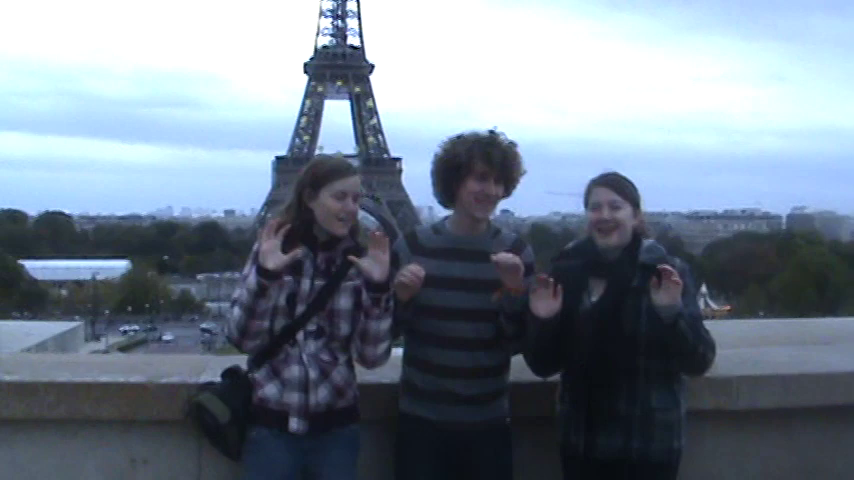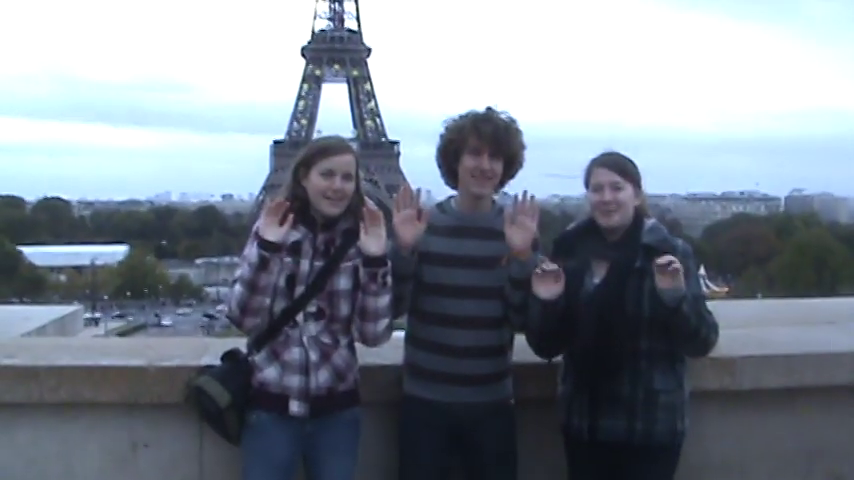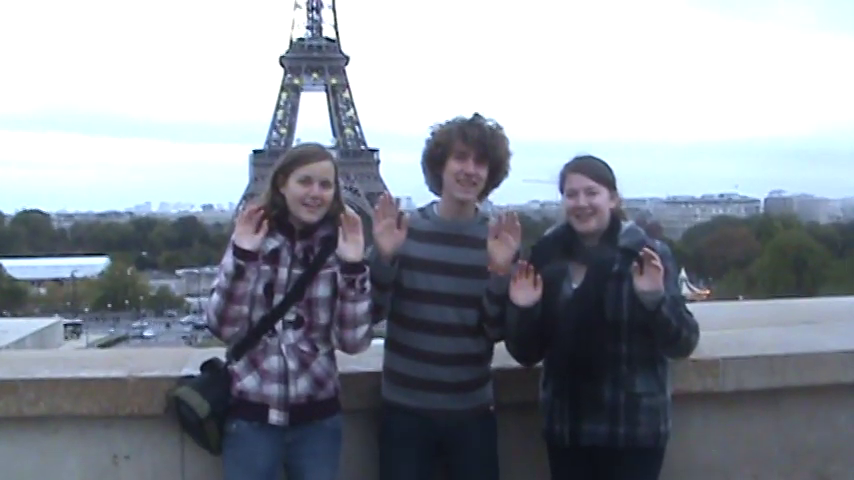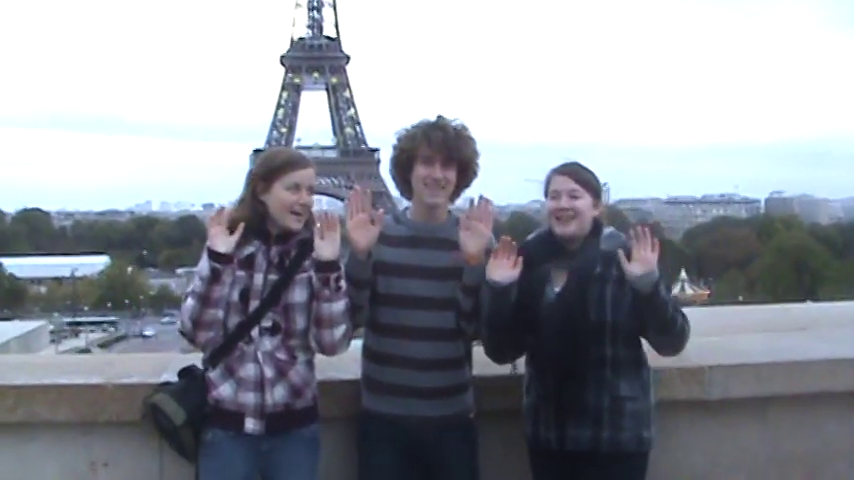
dt=1s
person 1, frame 1
left shoulder: (515, 251)
right shoulder: (413, 245)
left elbow: (515, 344)
left wrist: (514, 291)
right wrist: (400, 297)
left hip: (488, 420)
right hip: (421, 417)
person 1, frame 2
left shoulder: (517, 228)
right shoulder: (422, 224)
left elbow: (520, 319)
right elbow: (395, 306)
left wrist: (522, 255)
right wrist: (404, 249)
left hip: (492, 401)
right hip: (425, 398)
person 1, frame 3
left shoulder: (498, 239)
right shoulder: (404, 229)
left elbow: (497, 331)
right elbow: (373, 312)
left wrist: (501, 269)
right wrist: (383, 256)
left hip: (472, 409)
right hip: (405, 406)
person 1, frame 4
left shoulder: (474, 238)
right shoulder: (377, 233)
left elbow: (476, 328)
right elbow: (350, 317)
left wrist: (475, 262)
right wrist: (358, 254)
left hip: (451, 415)
right hip: (384, 414)
person 2, frame 1
left shoulder: (360, 262)
right shoulder: (273, 251)
left elbow: (372, 355)
right elbow: (244, 339)
left wrist: (378, 287)
right wrist: (265, 274)
left hip: (336, 429)
right hip: (272, 425)
person 2, frame 2
left shoulder: (360, 240)
right shoulder: (273, 230)
left elbow: (373, 334)
right elbow: (244, 319)
left wrist: (376, 262)
right wrist: (266, 249)
left hip: (337, 411)
right hip: (272, 407)
person 2, frame 3
left shoulder: (339, 248)
right shoulder: (253, 239)
left elbow: (353, 341)
right elbow: (224, 328)
left wrist: (354, 267)
right wrist: (241, 256)
left hip: (317, 419)
right hip: (252, 416)
person 2, frame 4
left shoulder: (314, 252)
right shoulder: (228, 244)
left elbow: (332, 342)
right elbow: (199, 334)
left wrist: (329, 267)
right wrist: (216, 260)
left hip: (295, 426)
right hip: (228, 424)
person 3, frame 1
left shoulder: (667, 272)
right shoulder: (569, 271)
left elbow: (699, 362)
right elbow: (544, 366)
left wrist: (673, 312)
right wrist: (543, 322)
left hip: (649, 444)
right hip: (581, 441)
person 3, frame 2
left shoulder: (668, 253)
right shoulder: (570, 251)
left elbow: (702, 342)
right elbow: (547, 347)
left wrist: (676, 296)
right wrist: (545, 303)
left hip: (651, 425)
right hip: (584, 422)
person 3, frame 3
left shoulder: (647, 255)
right shoulder: (549, 257)
left elbow: (683, 344)
right elbow: (527, 353)
left wrist: (655, 298)
right wrist: (522, 309)
left hip: (633, 429)
right hip: (566, 427)
person 3, frame 4
left shoulder: (625, 262)
right shoulder: (529, 263)
left elbow: (672, 340)
right elbow: (502, 351)
left wrist: (649, 286)
right wrist: (499, 292)
left hip: (617, 432)
right hip: (549, 432)
